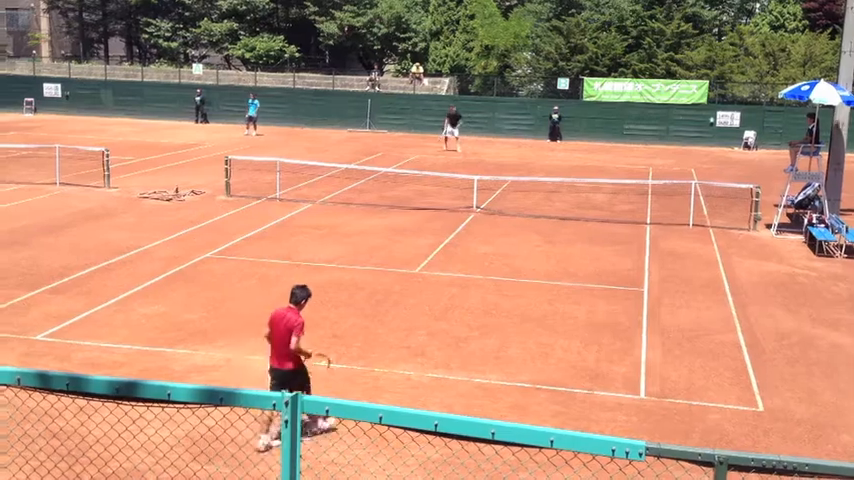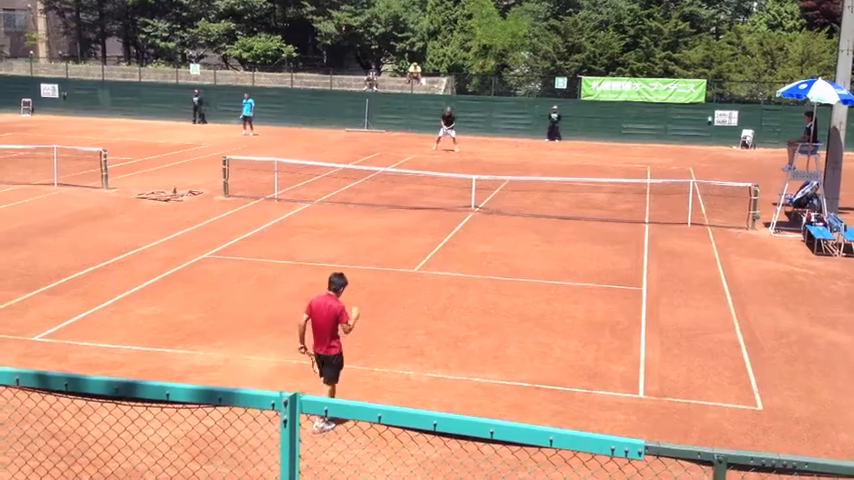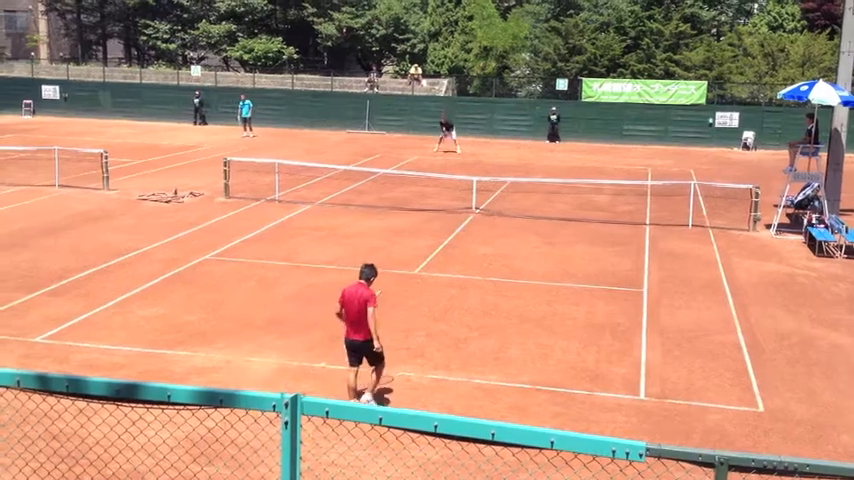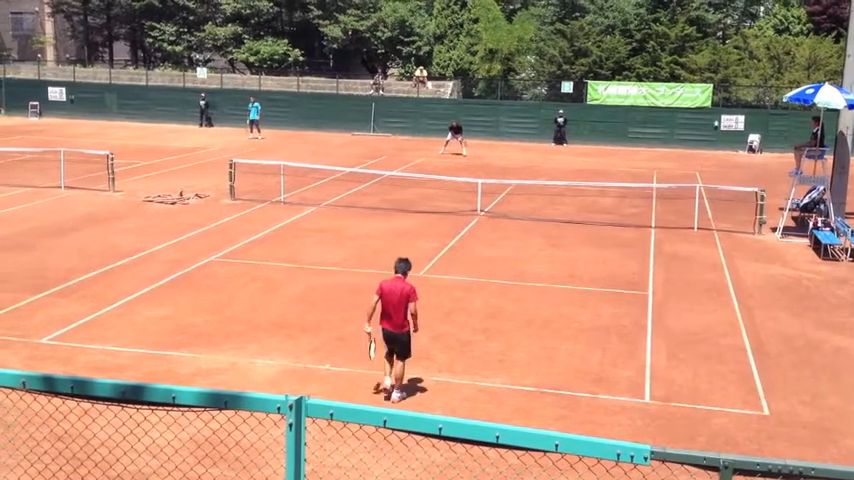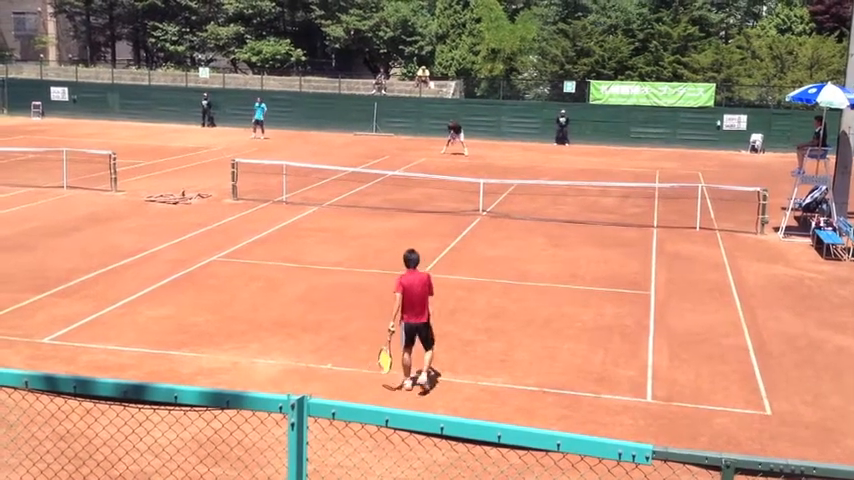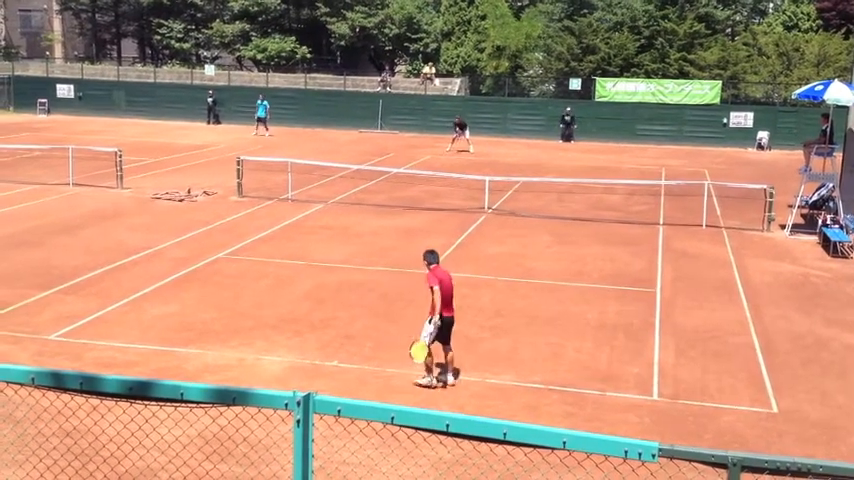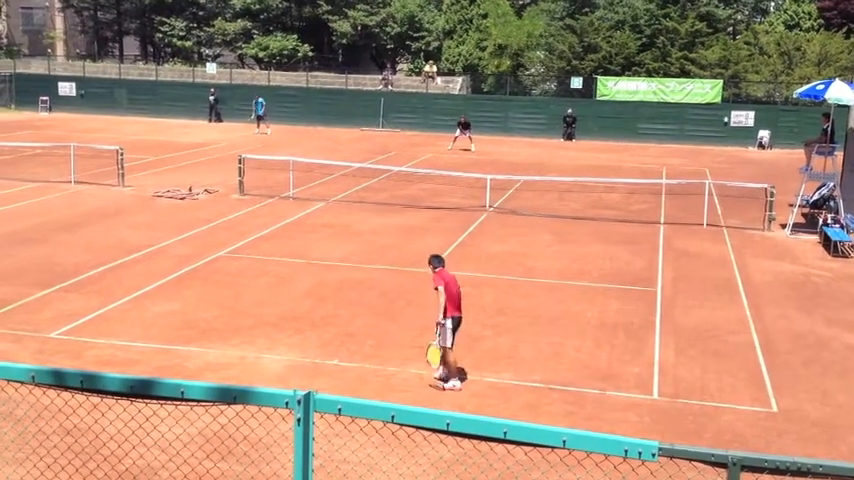
dt=0.5s
person 1, frame 1
left shoulder: (276, 313)
right shoulder: (297, 320)
left elbow: (268, 335)
right elbow: (294, 347)
right wrist: (307, 353)
left hip: (275, 366)
right hip: (292, 367)
right knee: (306, 395)
left ankle: (264, 439)
right ankle: (315, 424)
person 1, frame 2
left shoulder: (314, 301)
right shoulder: (339, 307)
left elbow: (302, 323)
right elbow: (346, 330)
left wrist: (301, 343)
right wrist: (355, 317)
left hip: (318, 351)
right hip: (333, 352)
left knee: (329, 379)
right knee: (328, 385)
right ankle: (320, 422)
person 1, frame 3
left shoulder: (346, 291)
right shoulder: (369, 294)
left elbow: (338, 312)
right elbow: (371, 318)
right wrist: (376, 339)
left hip: (350, 338)
right hip: (365, 339)
left knee: (353, 370)
right knee: (379, 365)
left ankle: (352, 401)
right ankle: (368, 396)
person 1, frame 4
left shoulder: (383, 284)
right shoulder: (409, 288)
left elbow: (373, 305)
right elbow: (413, 312)
left wrist: (368, 322)
right wrist: (416, 325)
left hip: (386, 328)
right hip: (402, 330)
left knee: (389, 355)
right knee: (400, 360)
left ankle: (387, 380)
right ankle: (396, 392)
person 1, frame 5
left shoulder: (401, 280)
right shoulder: (426, 277)
left elbow: (398, 302)
left wrist: (392, 321)
left hip: (407, 321)
right hip: (423, 321)
left knee: (407, 351)
right knee: (429, 349)
left ankle: (407, 381)
right ankle: (423, 376)
person 1, frame 6
left shoulder: (432, 274)
right shoulder: (446, 273)
left elbow: (437, 293)
left wrist: (436, 314)
left hip: (439, 316)
right hip: (450, 316)
right knee: (447, 346)
left ankle: (430, 377)
right ankle: (449, 376)
person 1, frame 7
left shoulder: (438, 276)
right shoulder: (451, 276)
left elbow: (441, 293)
left wrist: (440, 314)
left hip: (448, 317)
right hip: (457, 315)
left knee: (446, 348)
right knee: (444, 346)
left ankle: (454, 381)
right ankle: (443, 371)
